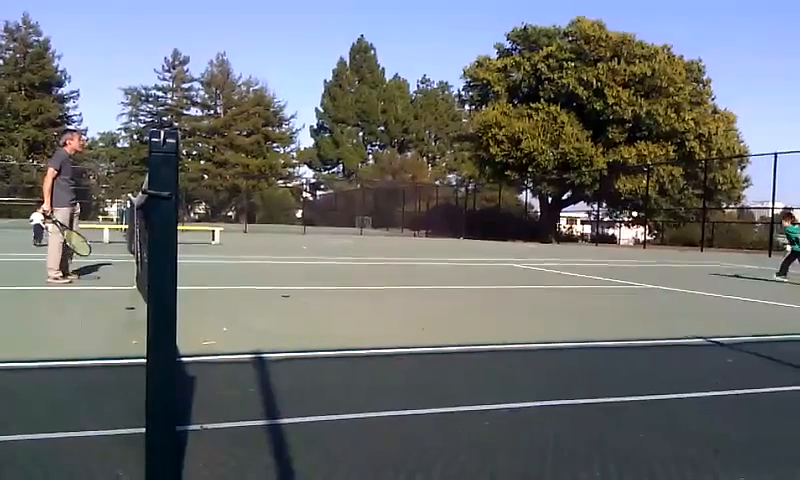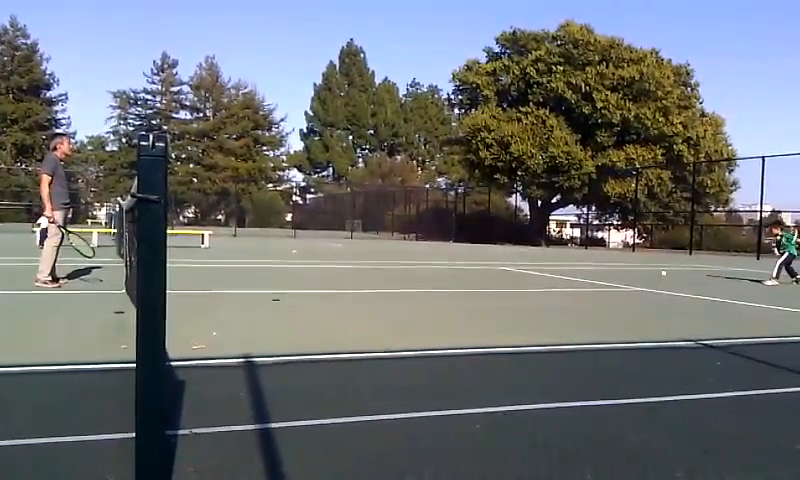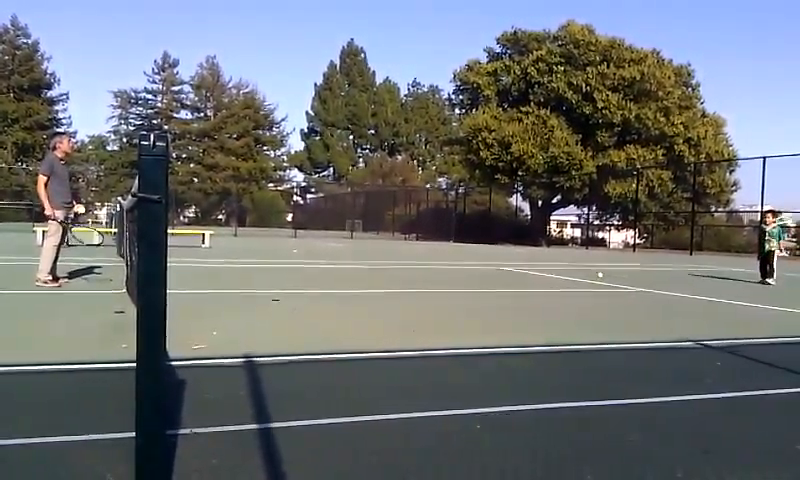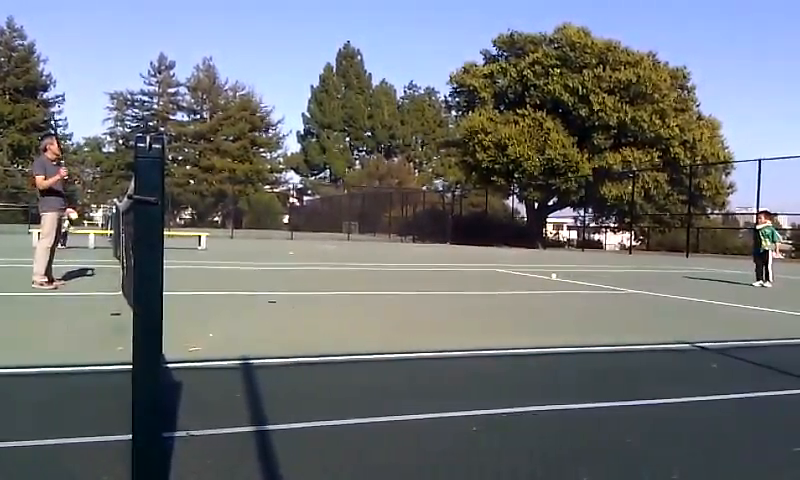
dt=1s
person 1, frame 1
left shoulder: (68, 157)
right shoulder: (60, 155)
right elbow: (48, 178)
right wrist: (47, 202)
left hip: (71, 204)
right hip: (61, 205)
right knee: (58, 238)
left ankle: (64, 270)
right ankle: (53, 274)
person 1, frame 2
left shoulder: (58, 162)
right shoulder: (51, 160)
right elbow: (44, 185)
right wrist: (48, 208)
left hip: (62, 209)
right hip: (55, 209)
left knee: (56, 242)
right knee: (52, 241)
left ankle: (51, 275)
right ankle: (42, 277)
person 1, frame 3
left shoulder: (63, 163)
right shoulder: (50, 160)
right elbow: (40, 185)
left wrist: (73, 204)
right wrist: (47, 206)
left hip: (65, 208)
right hip: (56, 208)
left knee: (58, 241)
right knee: (52, 240)
left ankle: (51, 274)
right ankle: (43, 276)
person 1, frame 4
left shoulder: (57, 164)
right shoulder: (40, 162)
right elbow: (41, 184)
left wrist: (66, 206)
right wrist: (58, 176)
left hip: (59, 209)
right hip: (49, 209)
left knee: (53, 244)
right knee: (46, 242)
left ankle: (48, 276)
right ankle: (38, 278)
